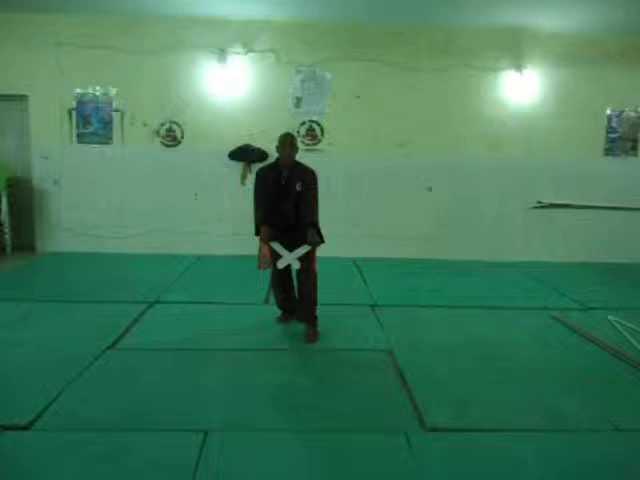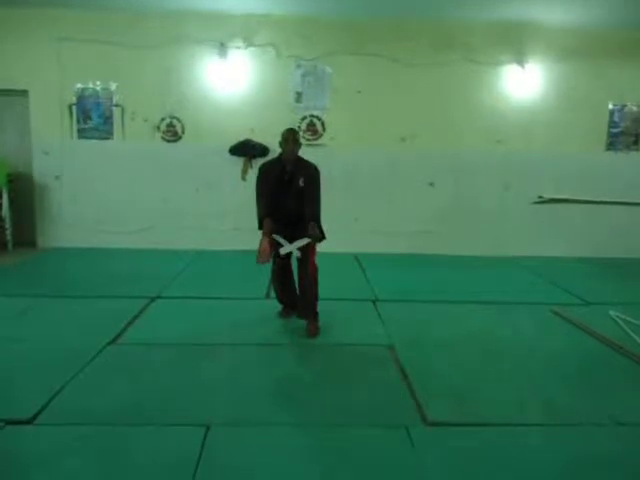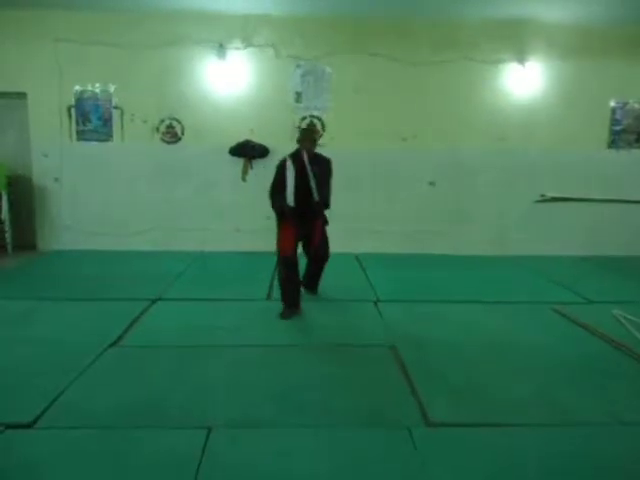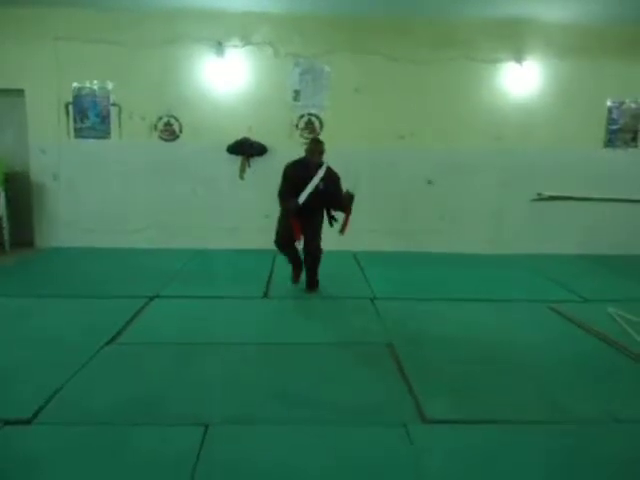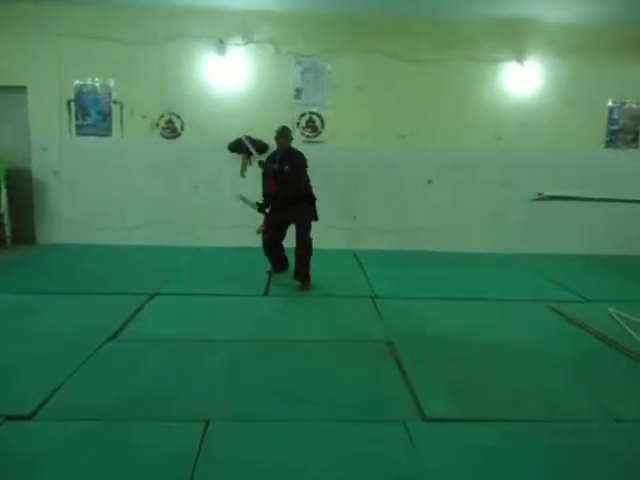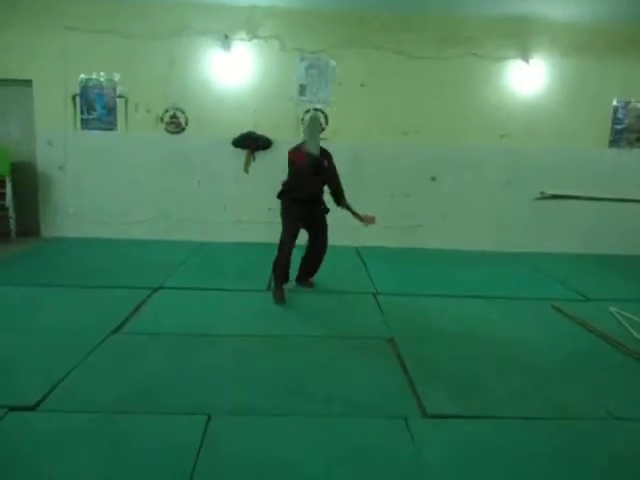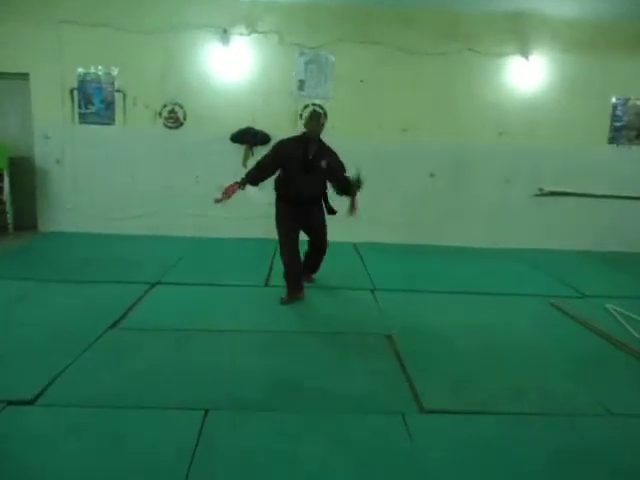
dt=0.7s
person 1, frame 1
left shoulder: (307, 174)
right shoulder: (264, 174)
left elbow: (310, 204)
right elbow: (261, 205)
left wrist: (311, 230)
right wrist: (263, 230)
left hip: (302, 231)
right hip: (276, 232)
left knee: (307, 275)
right knee: (279, 274)
left ankle: (310, 322)
right ankle: (289, 309)
person 1, frame 2
left shoulder: (310, 170)
right shoulder: (267, 169)
left elbow: (313, 200)
right elbow: (263, 199)
left wrist: (313, 224)
right wrist: (266, 224)
left hip: (304, 226)
right hip: (278, 226)
left knee: (307, 271)
right knee: (280, 269)
left ankle: (311, 317)
right ankle: (290, 305)
person 1, frame 3
left shoulder: (324, 163)
right shoulder: (287, 163)
left elbow: (324, 188)
right elbow: (276, 191)
left wrist: (321, 204)
right wrist: (283, 207)
left hip: (313, 216)
right hip: (289, 216)
left knee: (320, 254)
right knee: (287, 258)
left ankle: (309, 283)
right ankle: (291, 305)
person 1, frame 4
left shoulder: (330, 175)
right shoulder: (292, 168)
left elbow: (336, 200)
right elbow: (283, 193)
left wrist: (346, 203)
right wrist: (289, 205)
left hip: (313, 214)
right hip: (292, 210)
left knee: (313, 248)
right knee: (282, 240)
left ankle: (312, 283)
right ankle: (297, 265)
person 1, frame 5
left shoulder: (297, 157)
right shoulder: (271, 159)
left elbow: (297, 180)
right elbow: (269, 184)
left wrist: (275, 172)
right wrist: (266, 203)
left hip: (301, 204)
right hip: (280, 204)
left knee: (303, 239)
right knee: (269, 236)
left ankle: (303, 276)
right ankle: (280, 264)
person 1, frame 6
left shoulder: (324, 155)
right shoulder: (297, 153)
left elbow: (332, 180)
right elbow: (296, 179)
left wrist: (341, 200)
right wrist: (304, 165)
left hip: (314, 203)
right hip: (293, 203)
left knee: (319, 242)
right knee: (287, 241)
left ankle: (303, 277)
right ankle: (279, 284)
person 1, frame 7
left shoulder: (328, 154)
right shoulder: (286, 146)
left elbow: (340, 180)
right elbow: (264, 167)
left wrist: (351, 188)
right wrist: (242, 183)
left hip: (313, 205)
right hip: (288, 203)
left knee: (319, 244)
right knee: (288, 246)
left ankle: (308, 270)
right ankle: (295, 289)
